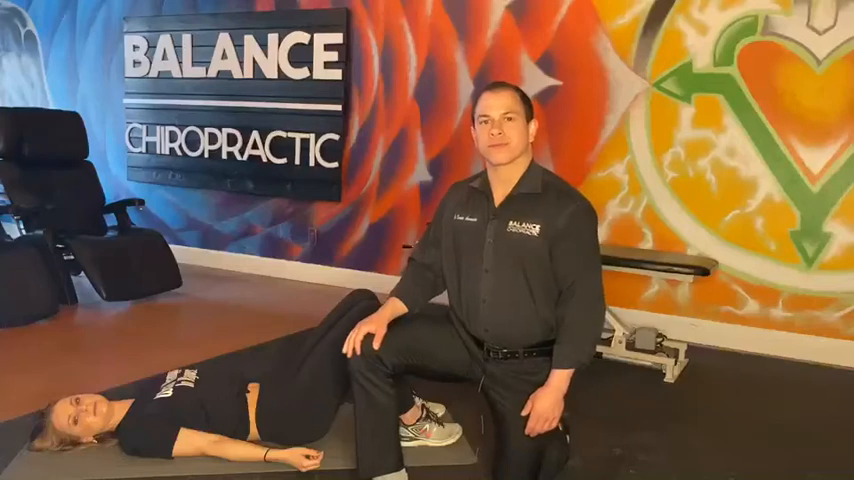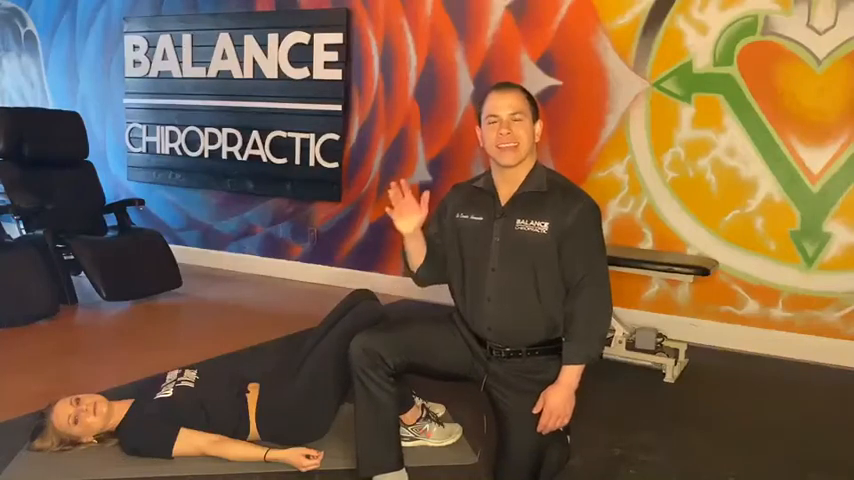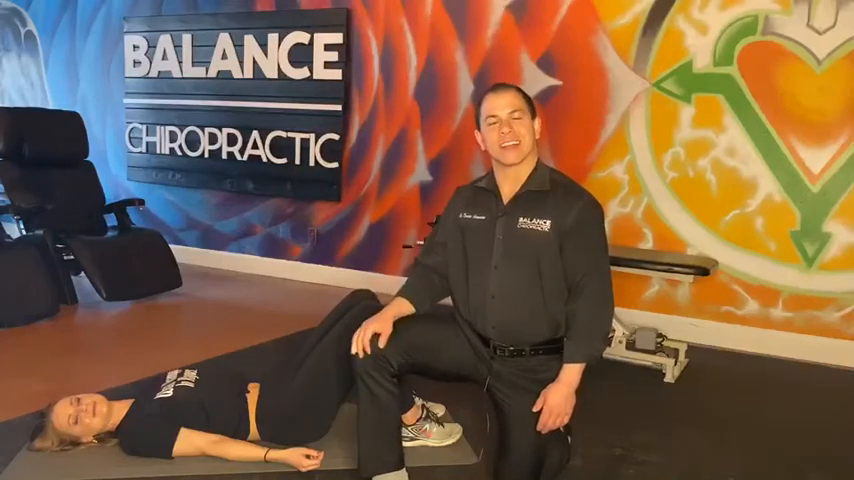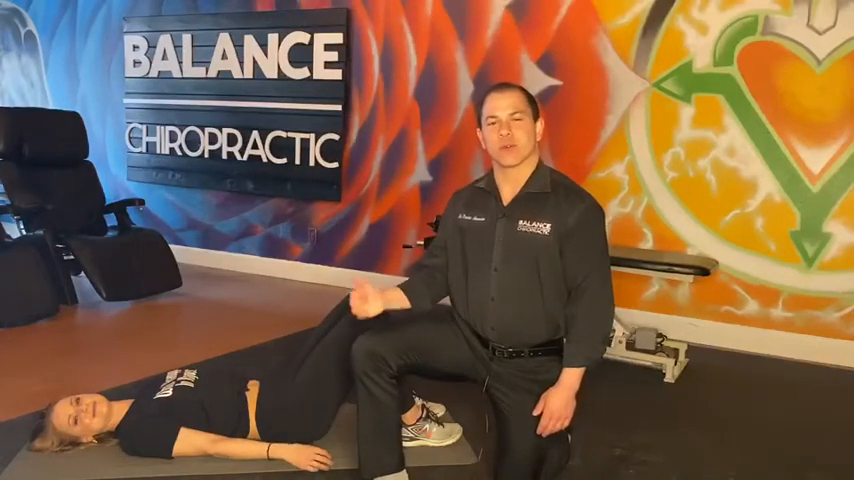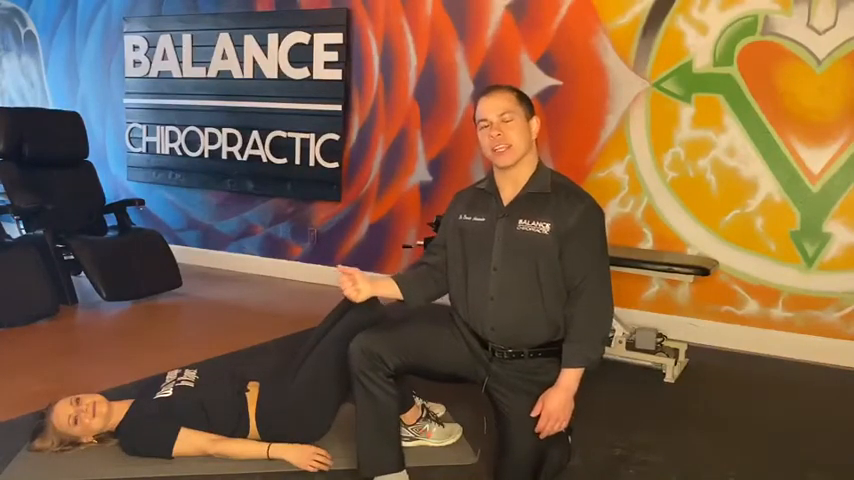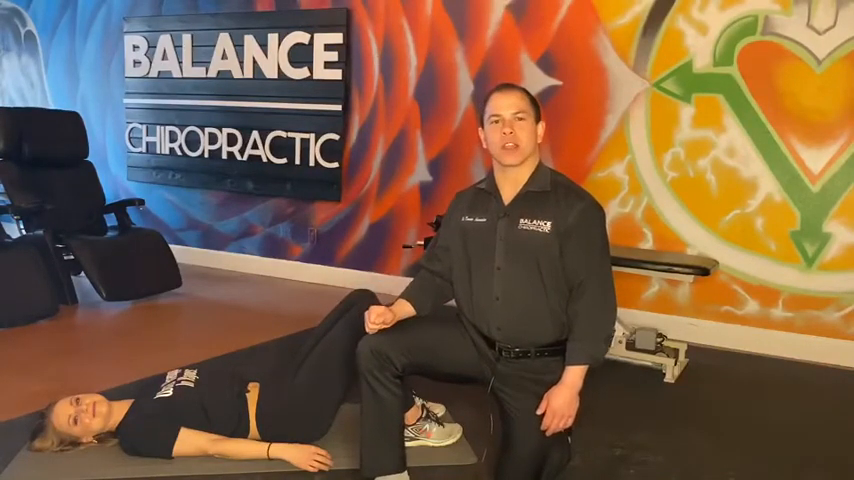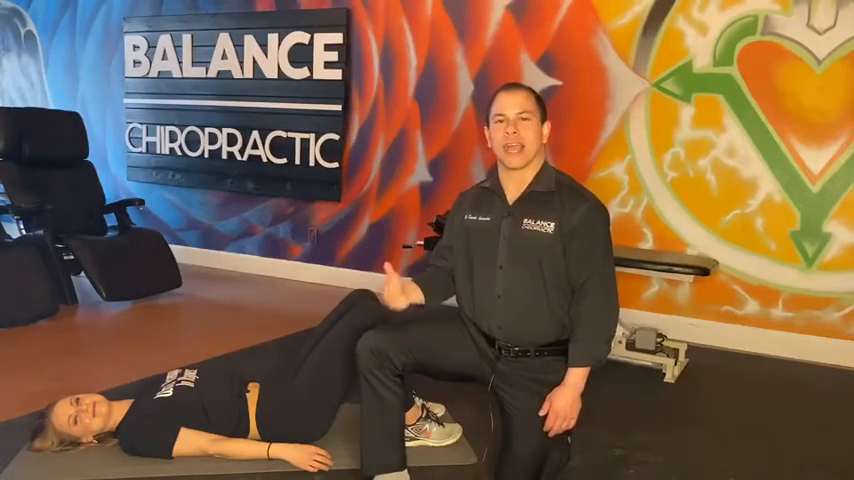
dt=0.7s
person 1, frame 1
left shoulder: (150, 391)
right shoulder: (138, 435)
right elbow: (212, 444)
right wrist: (279, 454)
left hip: (268, 385)
right hip: (284, 414)
left knee: (363, 299)
right knee: (368, 314)
left ankle: (400, 400)
right ankle: (411, 420)
person 1, frame 2
left shoulder: (151, 392)
right shoulder: (139, 435)
right elbow: (211, 445)
right wrist: (281, 455)
left hip: (268, 388)
right hip: (284, 417)
left knee: (361, 298)
right knee: (368, 314)
left ankle: (399, 400)
person 1, frame 3
left shoulder: (152, 392)
right shoulder: (139, 435)
right elbow: (212, 445)
right wrist: (279, 455)
left hip: (270, 389)
right hip: (286, 417)
left knee: (362, 299)
right knee: (368, 315)
left ankle: (401, 401)
right ankle: (412, 421)
person 1, frame 4
left shoulder: (151, 393)
right shoulder: (139, 434)
right elbow: (211, 444)
right wrist: (282, 450)
left hip: (267, 389)
right hip: (284, 417)
right knee: (365, 322)
left ankle: (402, 401)
right ankle: (414, 422)
person 1, frame 5
left shoulder: (151, 391)
right shoulder: (139, 435)
right elbow: (212, 445)
right wrist: (282, 450)
left hip: (269, 390)
right hip: (285, 416)
left knee: (362, 302)
right knee: (368, 317)
left ankle: (402, 402)
person 1, frame 6
left shoulder: (150, 394)
right shoulder: (139, 434)
right elbow: (213, 445)
right wrist: (282, 450)
left hip: (268, 390)
right hip: (283, 417)
left knee: (361, 300)
right knee: (366, 317)
person 1, frame 7
left shoulder: (150, 394)
right shoulder: (139, 435)
right elbow: (212, 445)
right wrist: (281, 450)
left hip: (269, 390)
right hip: (285, 417)
left knee: (361, 299)
right knee: (368, 315)
left ankle: (403, 398)
person 2, frame 1
left shoulder: (567, 209)
right shoulder: (458, 198)
left elbow: (582, 304)
right elbow: (427, 269)
left wrist: (556, 387)
right wrist: (383, 315)
left hip: (529, 362)
right hip: (462, 339)
right knee: (367, 350)
left ankle: (553, 433)
person 2, frame 2
left shoulder: (572, 207)
right shoulder: (460, 198)
left elbow: (589, 301)
right elbow: (431, 272)
left wrist: (567, 383)
right wrist: (412, 234)
left hip: (532, 362)
right hip: (464, 338)
right knee: (368, 349)
left ankle: (553, 435)
person 2, frame 3
left shoulder: (574, 206)
right shoulder: (465, 200)
left elbow: (591, 300)
right elbow: (433, 271)
left wrist: (567, 382)
right wrist: (389, 313)
left hip: (534, 361)
right hip: (466, 338)
right knee: (372, 349)
left ankle: (553, 434)
person 2, frame 4
left shoulder: (575, 208)
right shoulder: (465, 201)
left elbow: (591, 303)
right elbow: (436, 273)
left wrist: (568, 386)
right wrist: (384, 299)
left hip: (533, 363)
right hip: (464, 338)
right knee: (371, 349)
left ankle: (553, 437)
person 2, frame 5
left shoulder: (575, 209)
right shoulder: (465, 203)
left elbow: (590, 304)
right elbow: (436, 271)
left wrist: (566, 387)
right wrist: (374, 286)
left hip: (532, 364)
right hip: (464, 338)
right knee: (368, 350)
left ankle: (552, 437)
person 2, frame 6
left shoulder: (575, 208)
right shoulder: (466, 204)
left elbow: (592, 301)
right elbow: (437, 276)
left wrist: (570, 385)
right wrist: (394, 312)
left hip: (538, 363)
right hip: (471, 340)
right knee: (376, 349)
left ankle: (555, 437)
person 2, frame 7
left shoulder: (580, 209)
right shoulder: (470, 203)
left elbow: (596, 303)
right elbow: (445, 272)
left wrist: (573, 386)
right wrist: (408, 291)
left hip: (539, 362)
right hip: (471, 337)
right knee: (375, 348)
left ankle: (553, 436)
